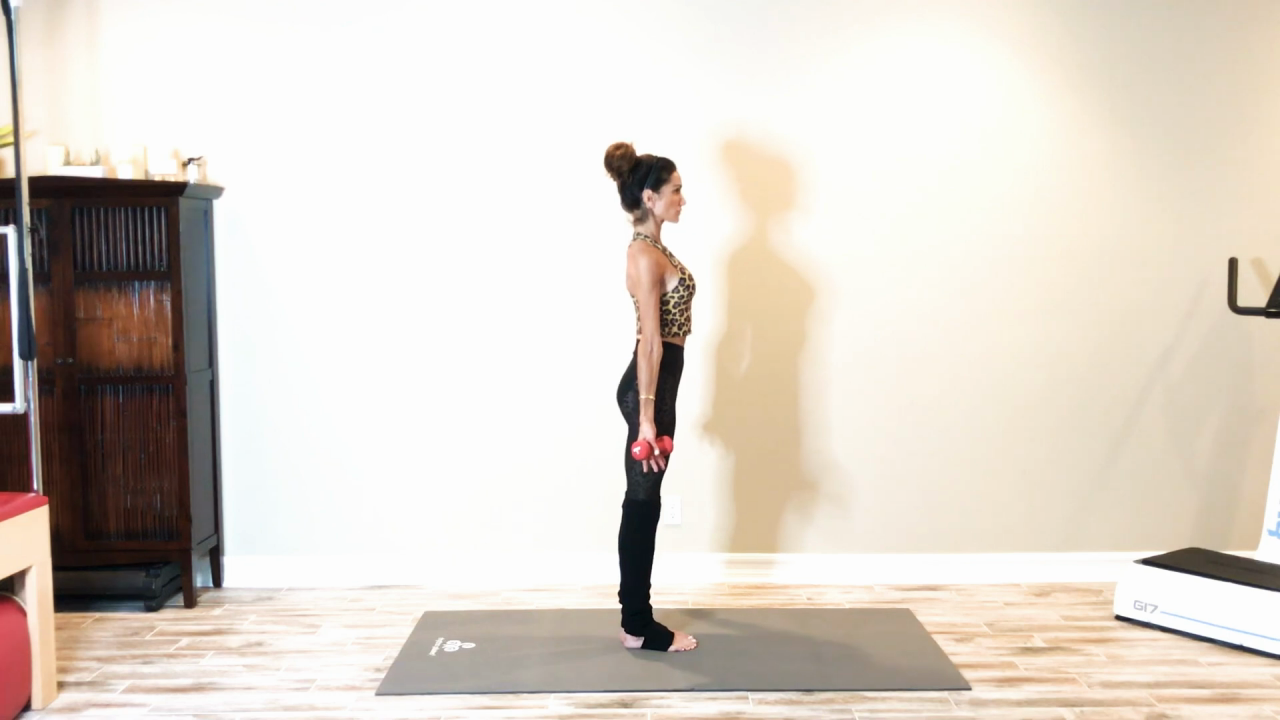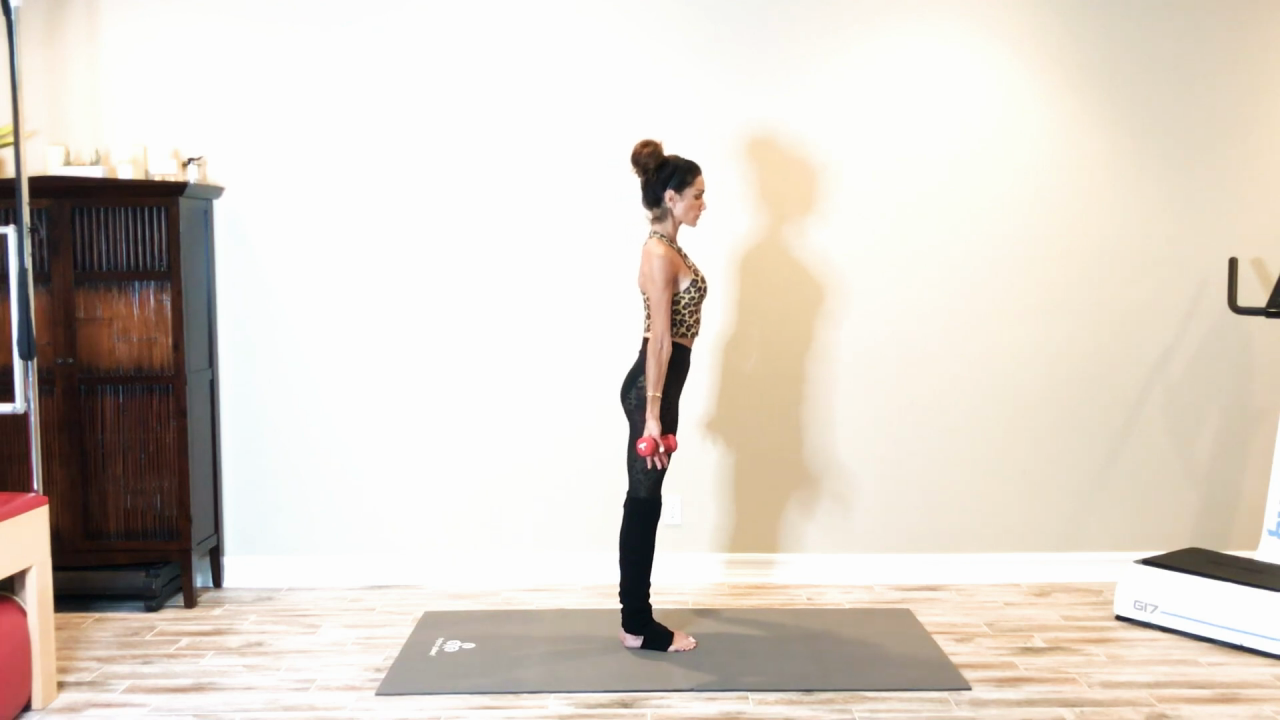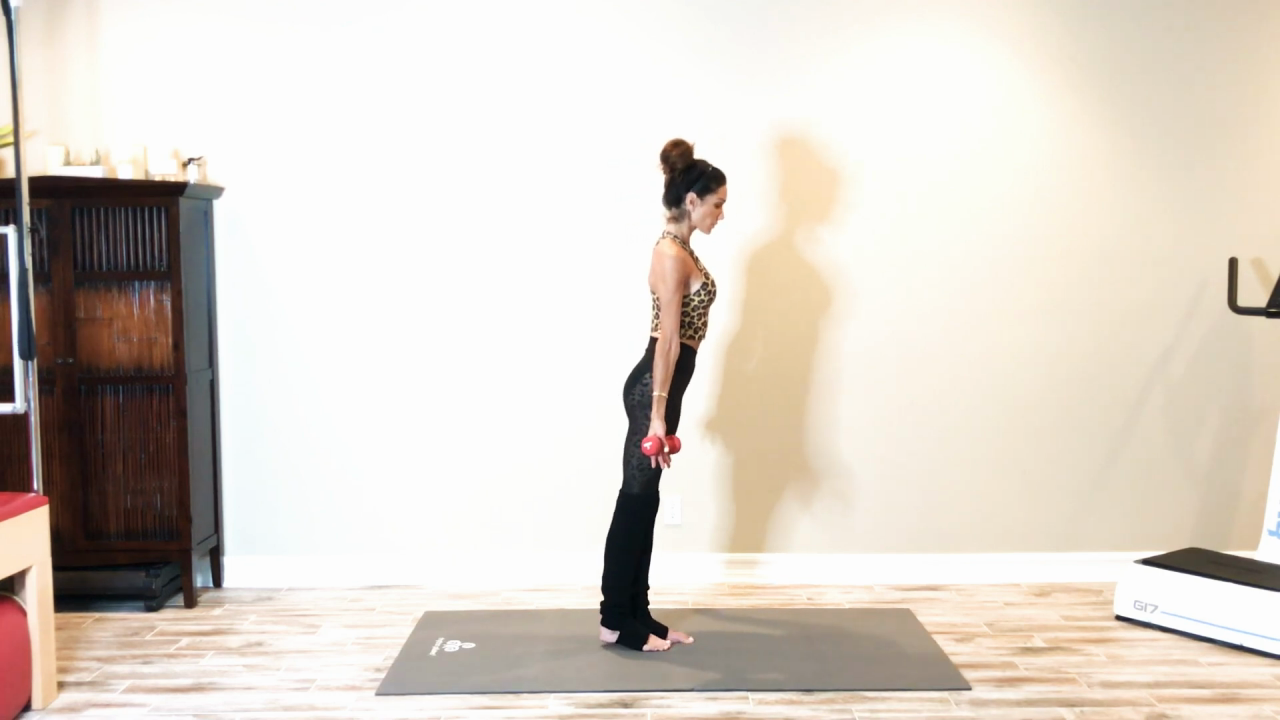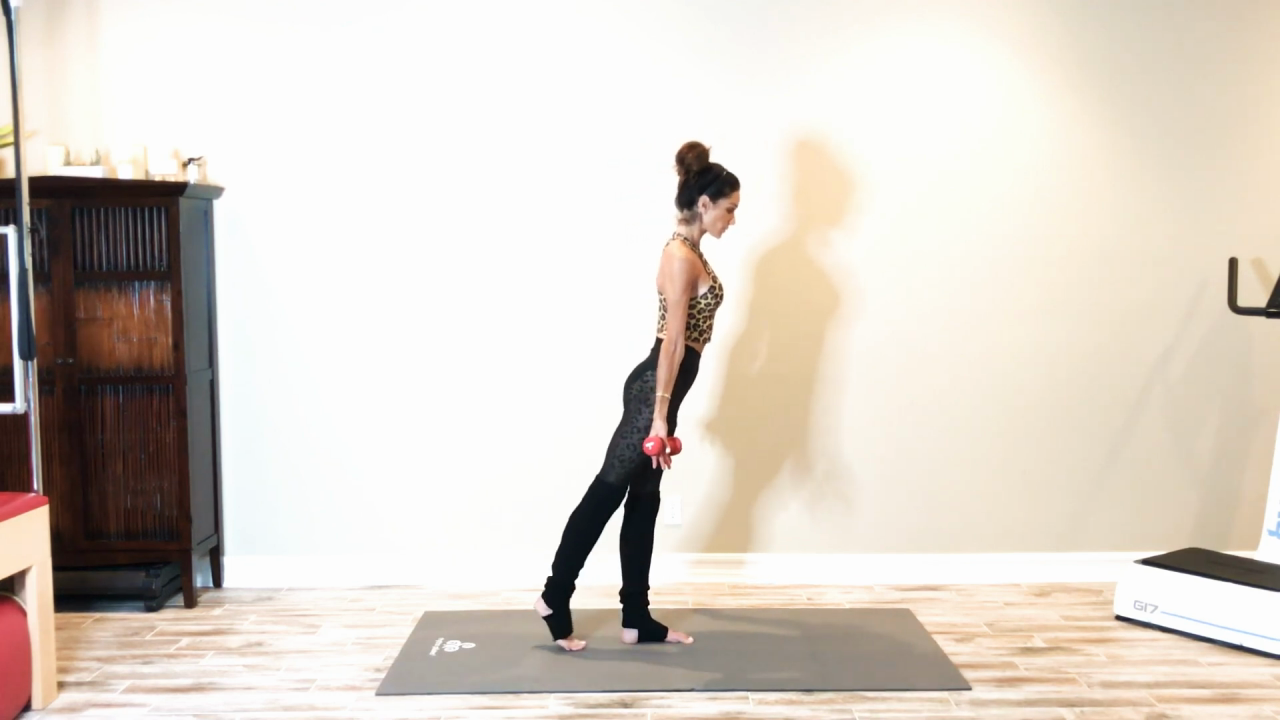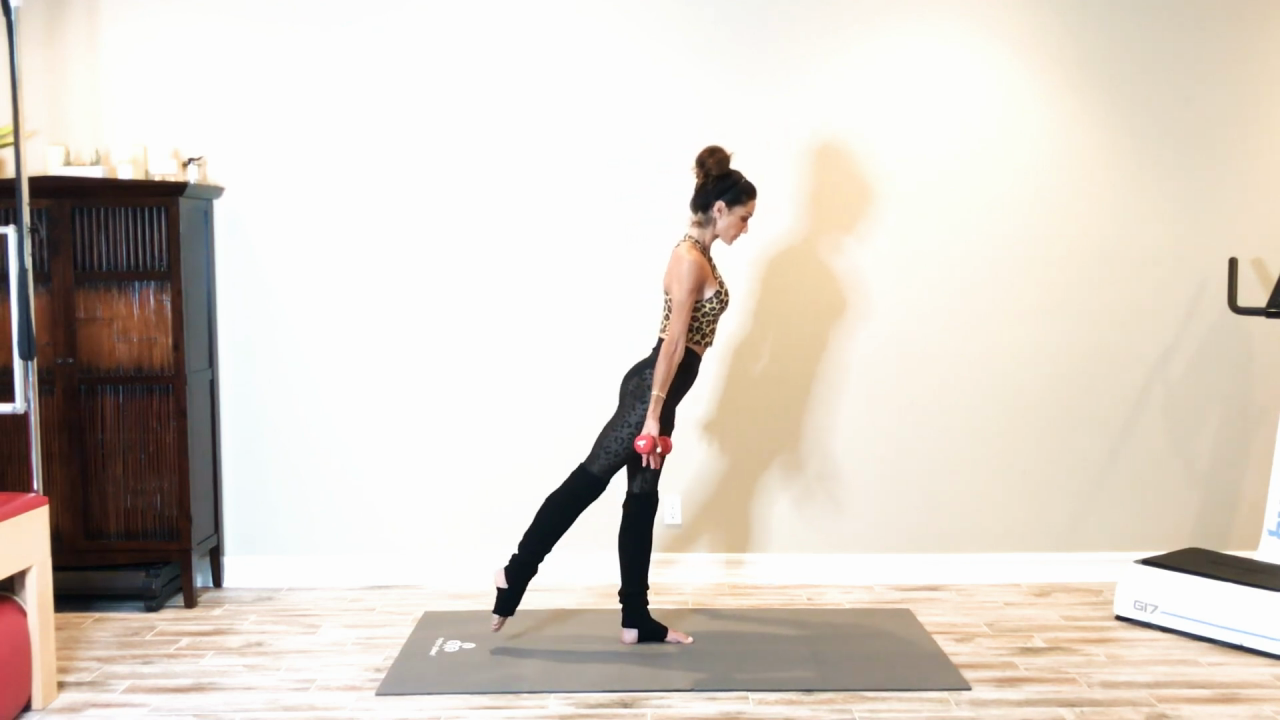
dt=0.7s
person 1, frame 1
left shoulder: (653, 247)
right shoulder: (644, 255)
right elbow: (650, 340)
right wrist: (647, 416)
left hip: (658, 382)
right hip: (649, 385)
left knee: (643, 504)
right knee: (642, 505)
left ankle: (637, 619)
right ankle: (638, 628)
person 1, frame 2
left shoulder: (667, 248)
right shoulder: (659, 254)
right elbow: (658, 338)
right wrist: (652, 414)
left hip: (659, 383)
right hip: (651, 386)
left knee: (645, 503)
right knee: (642, 504)
left ankle: (638, 619)
right ankle: (637, 626)
person 1, frame 3
left shoulder: (680, 249)
right shoulder: (671, 254)
right elbow: (666, 338)
right wrist: (657, 415)
left hip: (664, 385)
right hip: (653, 387)
left knee: (644, 502)
right knee: (634, 502)
left ankle: (637, 616)
right ankle: (615, 621)
person 1, frame 4
left shoulder: (689, 252)
right shoulder: (681, 256)
right elbow: (672, 340)
right wrist: (659, 415)
left hip: (662, 388)
right hip: (654, 387)
left knee: (643, 500)
right knee: (608, 489)
left ankle: (637, 619)
right ankle: (555, 597)
person 1, frame 5
left shoulder: (698, 255)
right shoulder: (690, 259)
right elbow: (673, 341)
right wrist: (653, 414)
left hip: (660, 389)
right hip: (651, 387)
left knee: (642, 499)
right knee: (589, 479)
left ankle: (636, 619)
right ankle: (515, 574)
